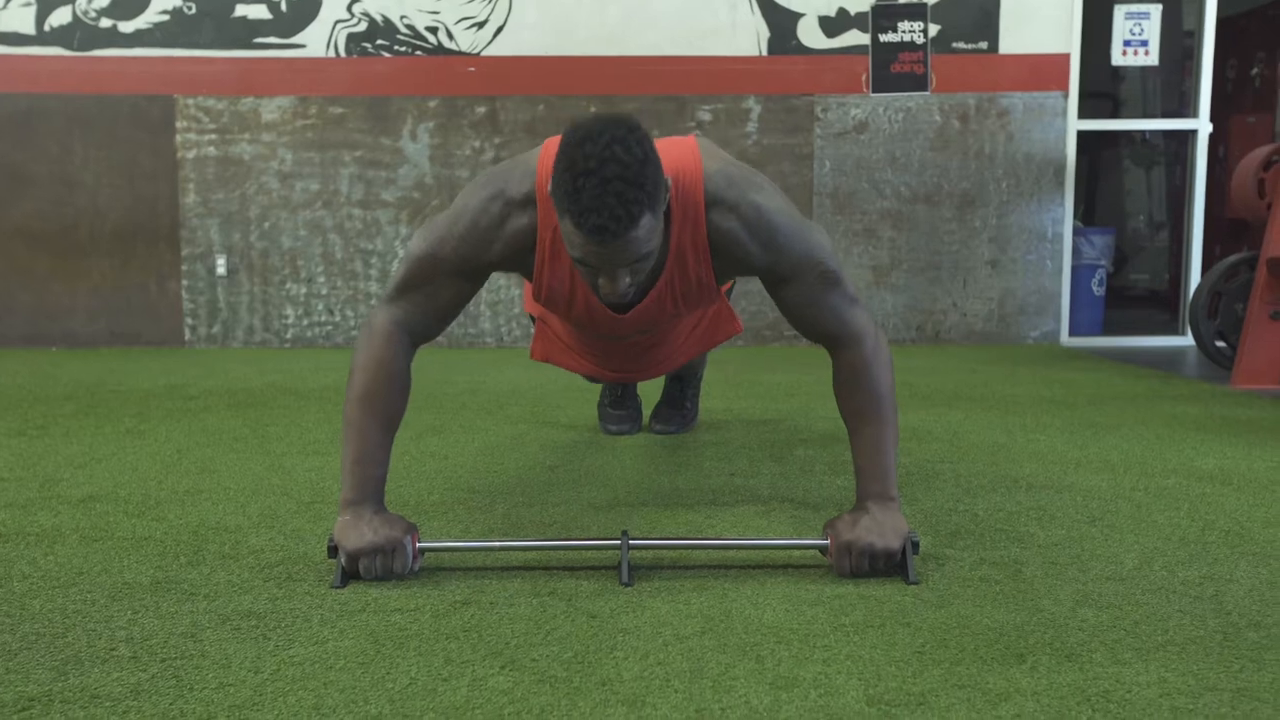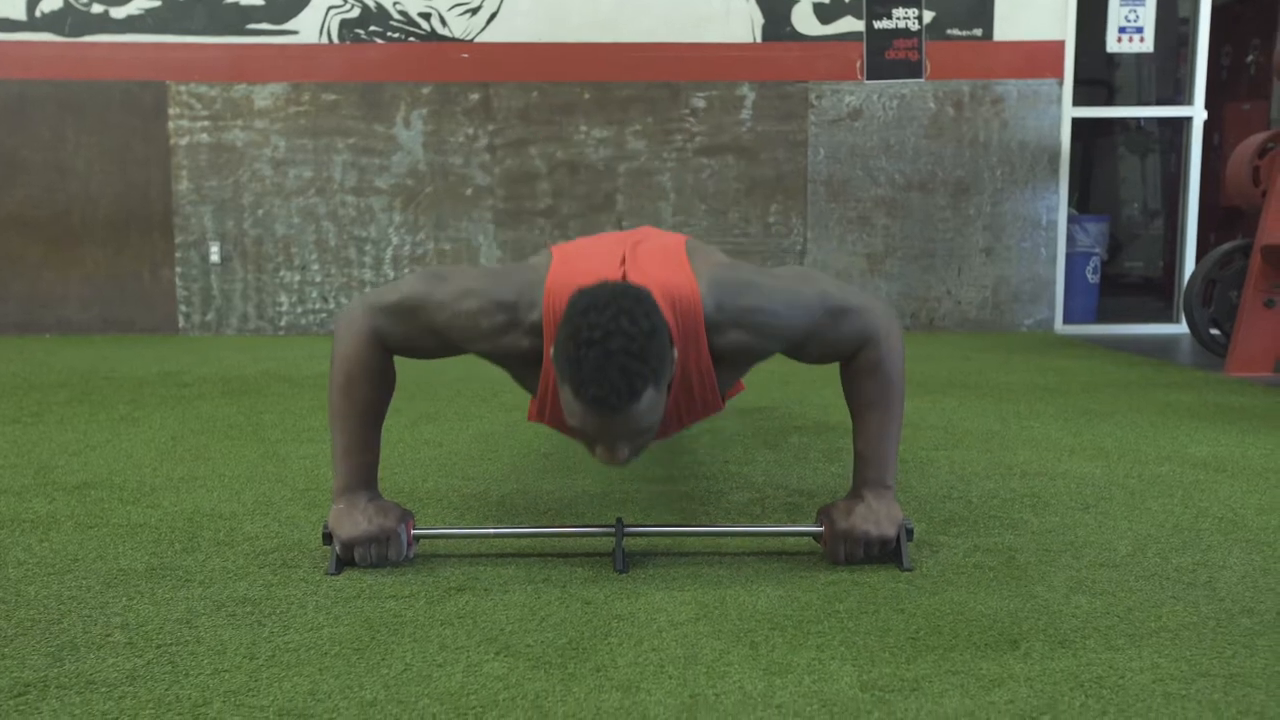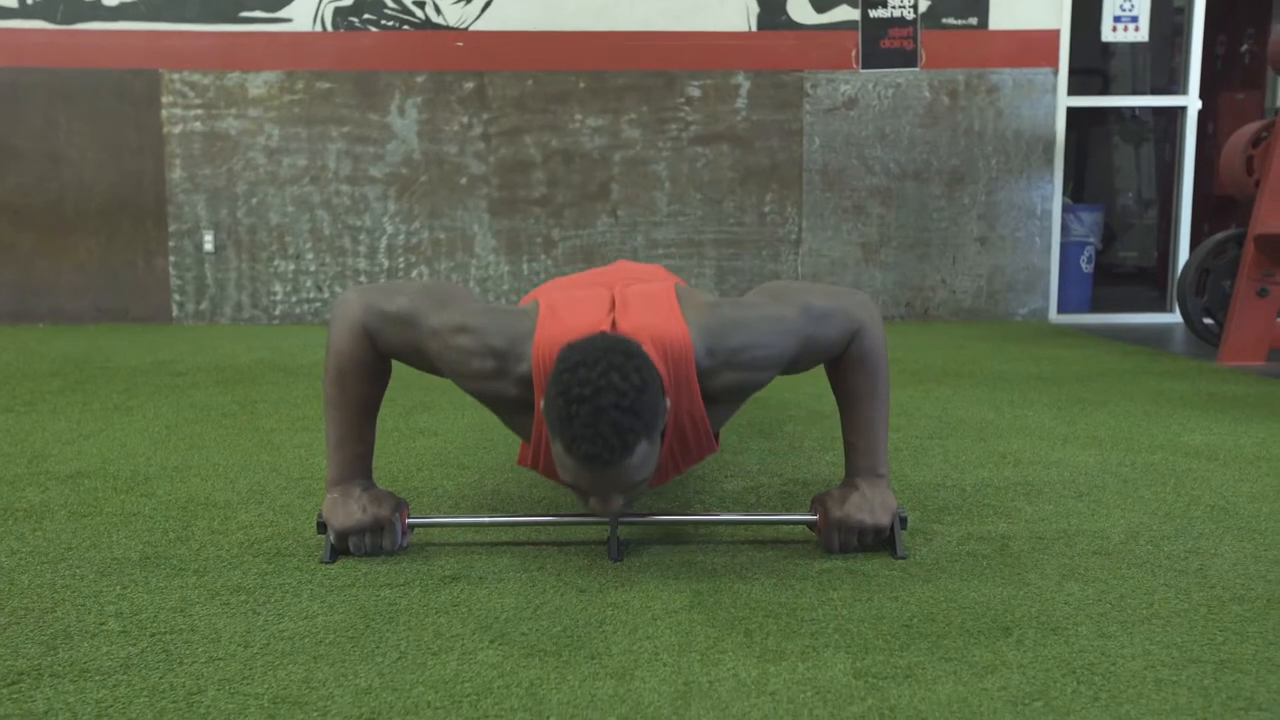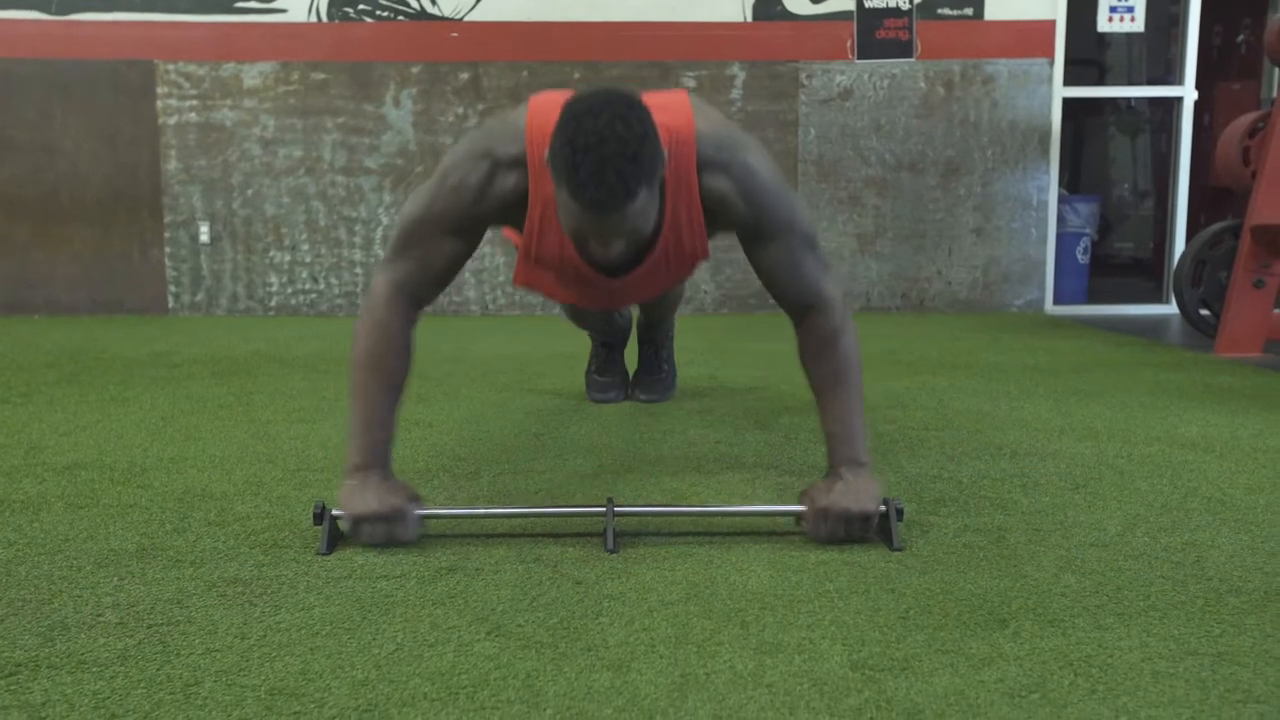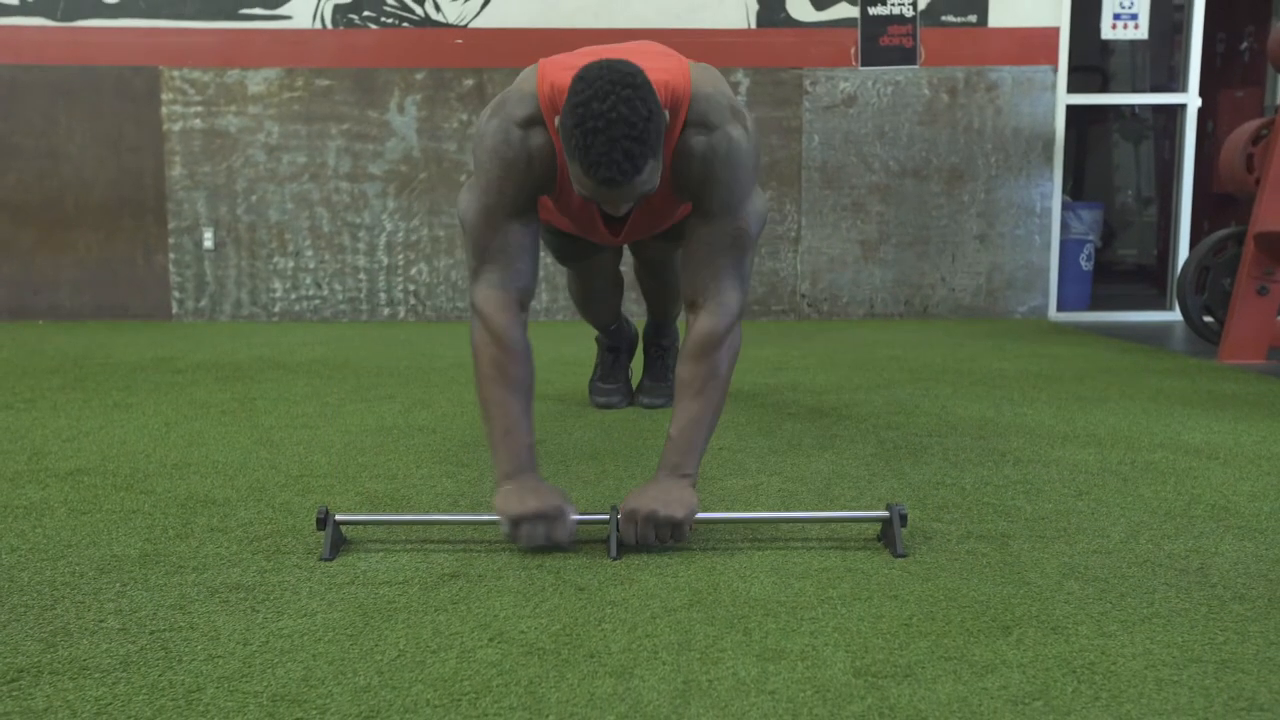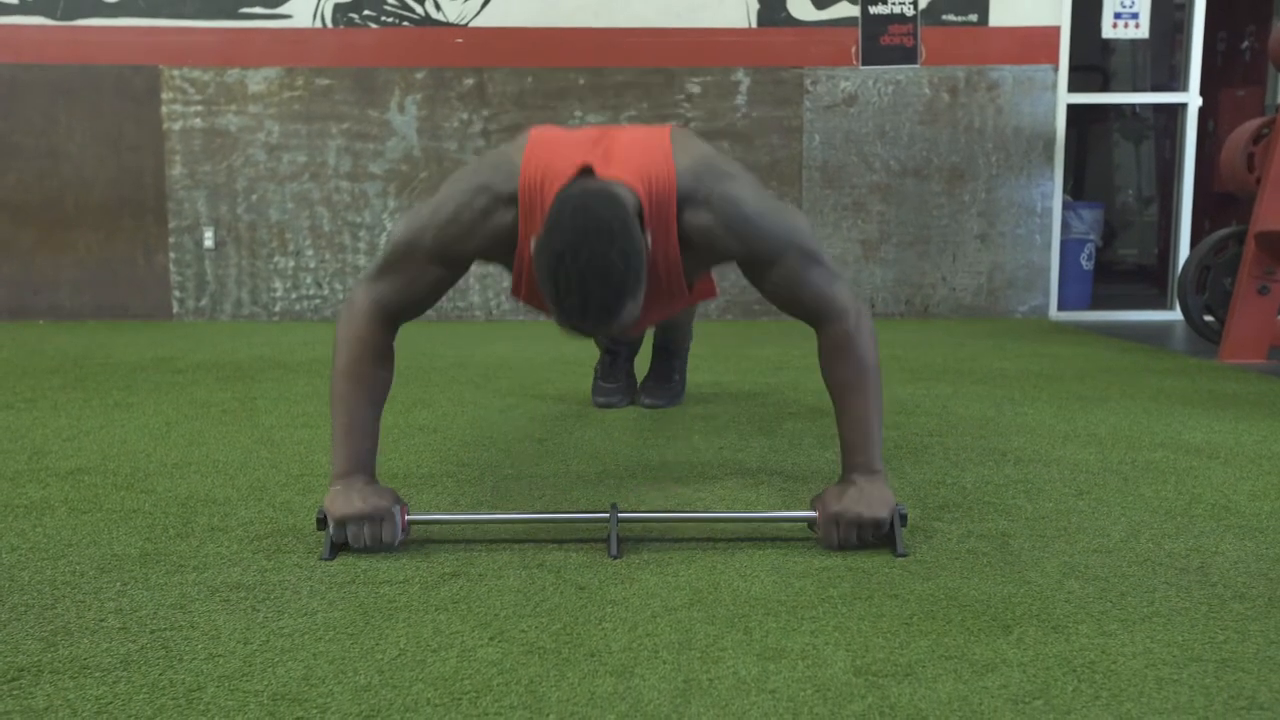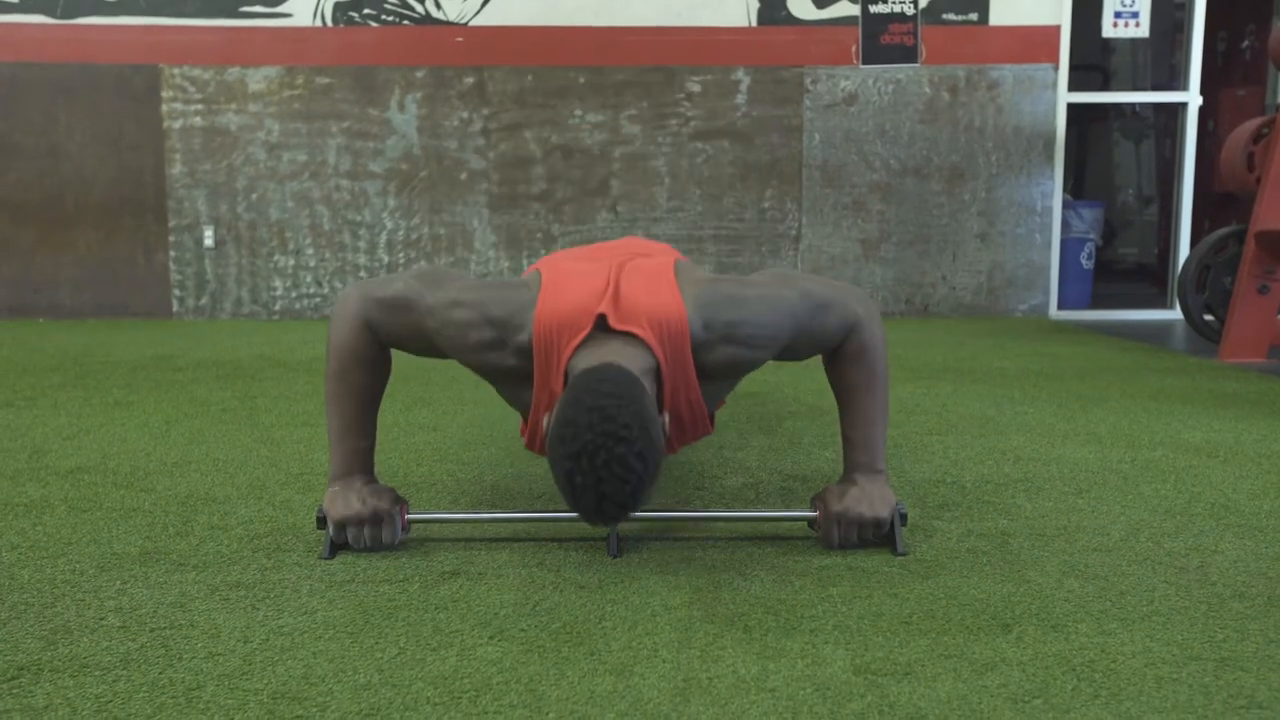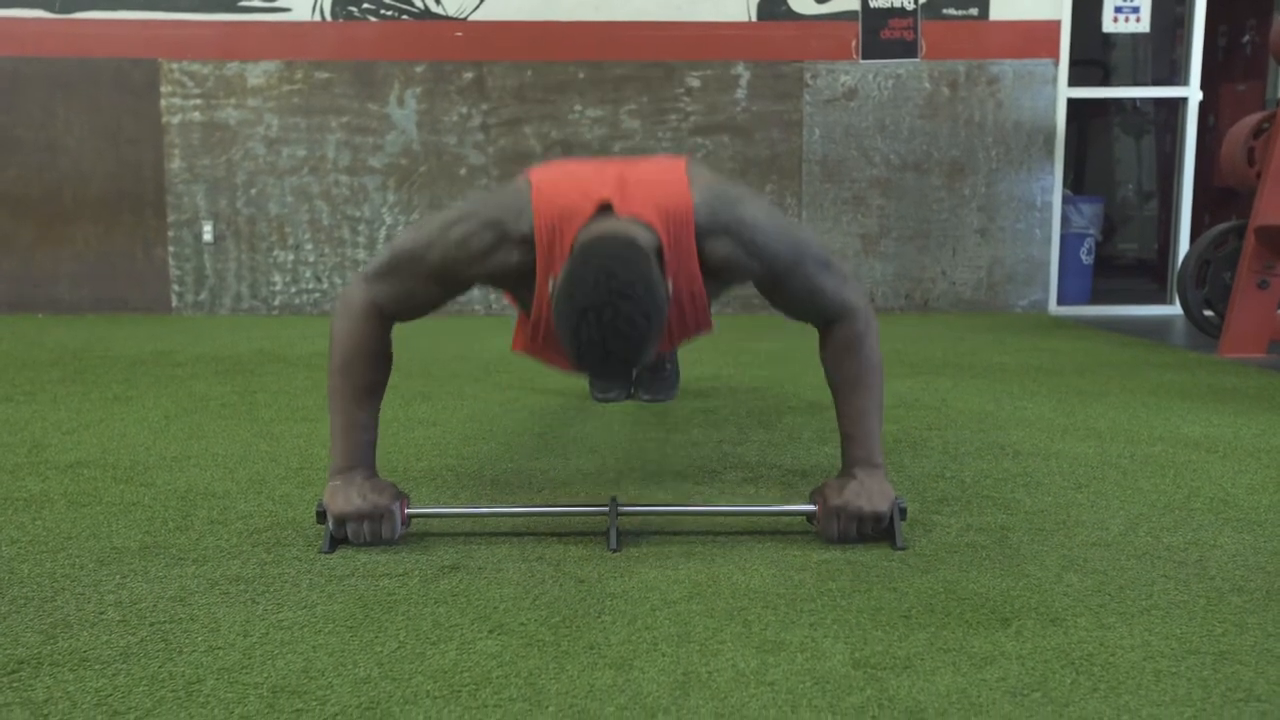
dt=0.4s
person 1, frame 1
left shoulder: (736, 210)
right shoulder: (505, 211)
left elbow: (852, 335)
right elbow: (392, 329)
left wrist: (879, 502)
right wrist: (359, 506)
left hip: (685, 311)
left ankle: (683, 375)
right ankle: (614, 383)
person 1, frame 2
left shoulder: (728, 318)
right shoulder: (513, 318)
left elbow: (876, 328)
right elbow: (360, 323)
left wrist: (874, 491)
right wrist: (353, 495)
right hip: (563, 300)
person 1, frame 3
left shoulder: (714, 359)
right shoulder: (509, 363)
left elbow: (859, 318)
right elbow: (355, 314)
left wrist: (869, 479)
right wrist: (347, 484)
person 1, frame 4
left shoulder: (725, 169)
right shoulder: (497, 169)
left elbow: (817, 306)
right elbow: (392, 297)
left wrist: (851, 466)
right wrist: (366, 468)
left ankle: (658, 343)
right ankle: (606, 340)
person 1, frame 5
left shoulder: (715, 134)
right shoulder: (514, 132)
left elbow: (718, 306)
right elbow: (497, 300)
left wrist: (678, 475)
right wrist: (515, 476)
left ankle: (662, 336)
right ankle: (613, 339)
person 1, frame 6
left shoulder: (712, 204)
right shoulder: (490, 206)
left elbow: (841, 312)
right elbow: (369, 309)
left wrist: (864, 472)
right wrist: (351, 475)
left ankle: (671, 343)
right ankle: (619, 347)
person 1, frame 7
left shoulder: (715, 333)
right shoulder: (508, 334)
left elbow: (858, 317)
right elbow: (355, 310)
left wrist: (866, 475)
right wrist: (349, 478)
person 1, frame 8
left shoulder: (719, 232)
right shoulder: (506, 235)
left elbow: (847, 309)
right elbow: (361, 302)
left wrist: (865, 466)
right wrist: (350, 471)
left hip: (669, 234)
right hip: (557, 250)
left ankle: (662, 353)
